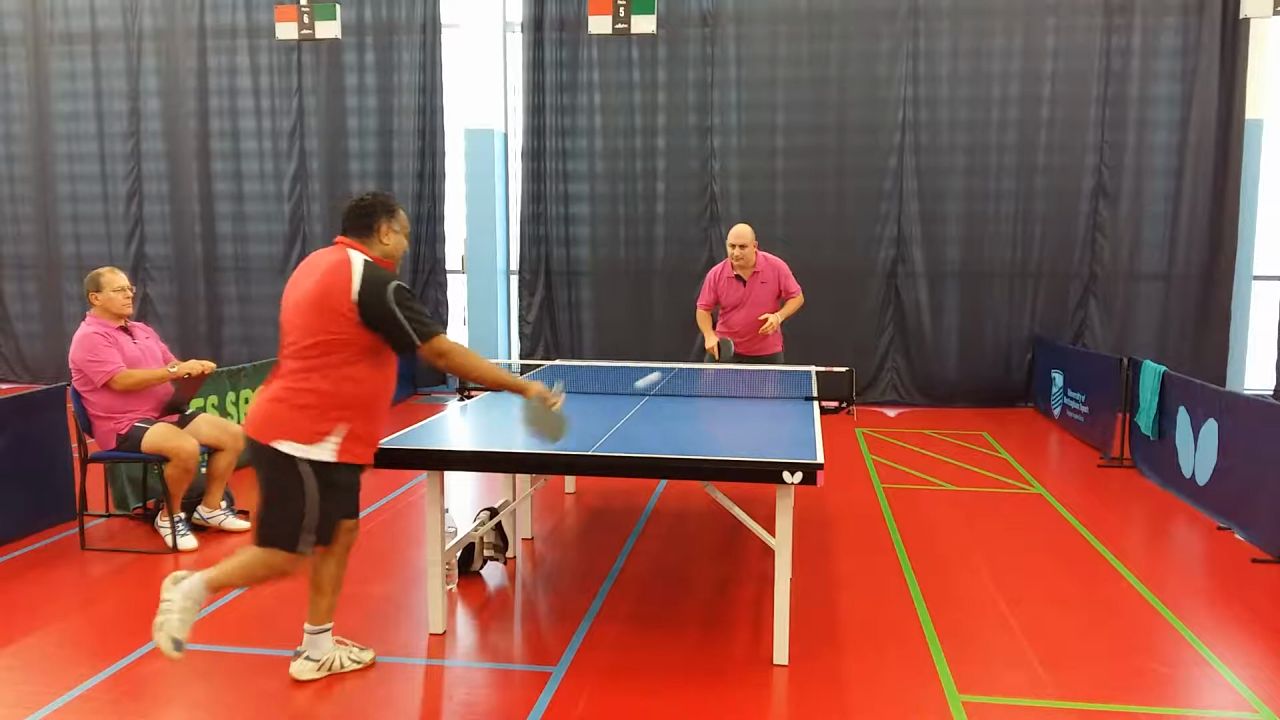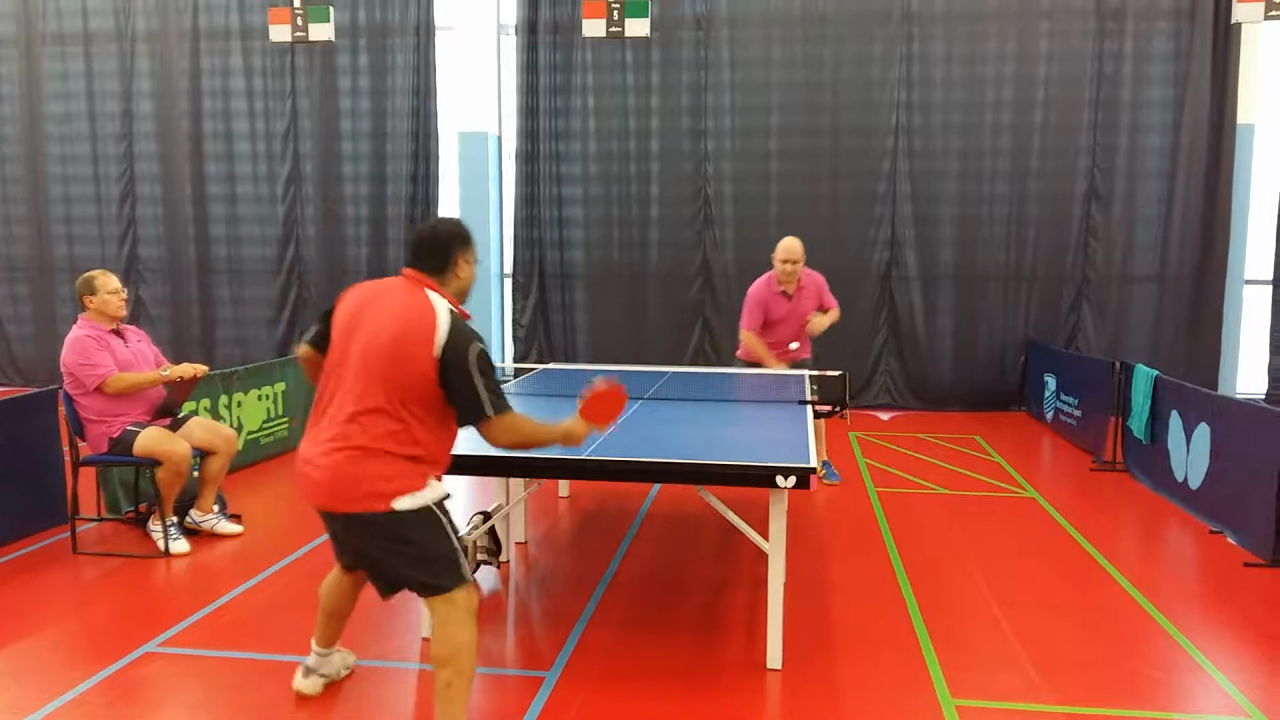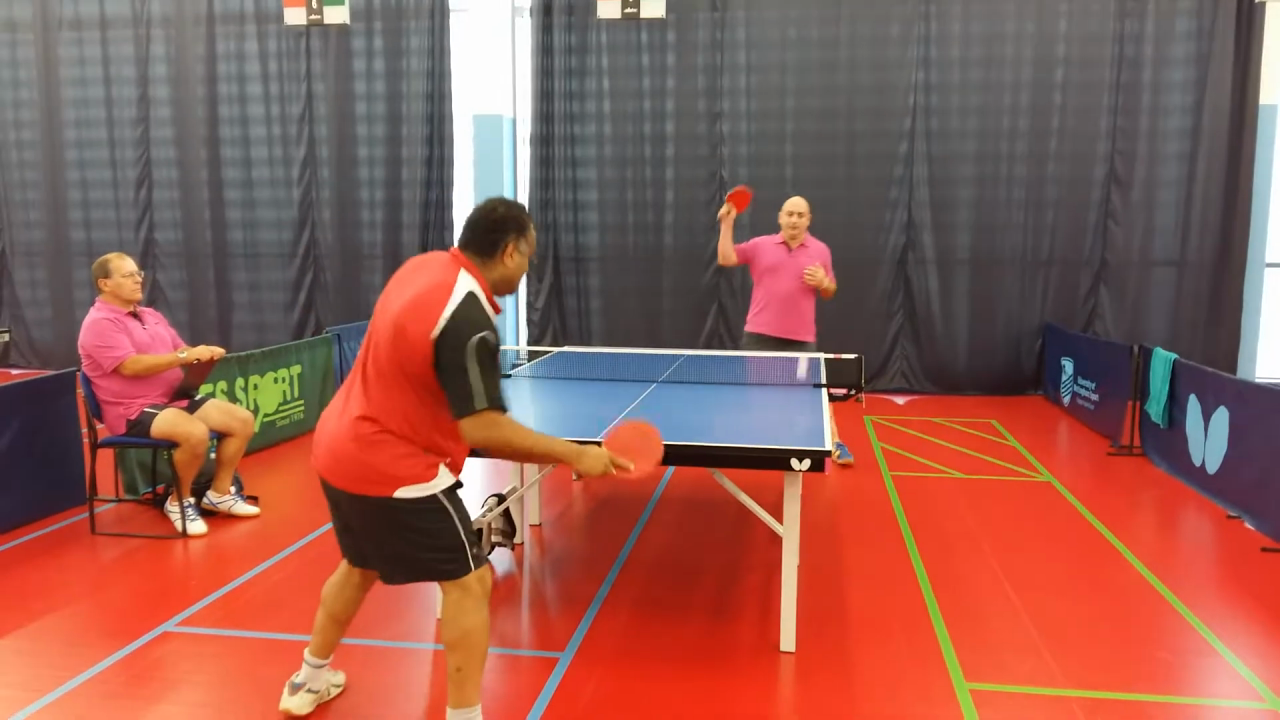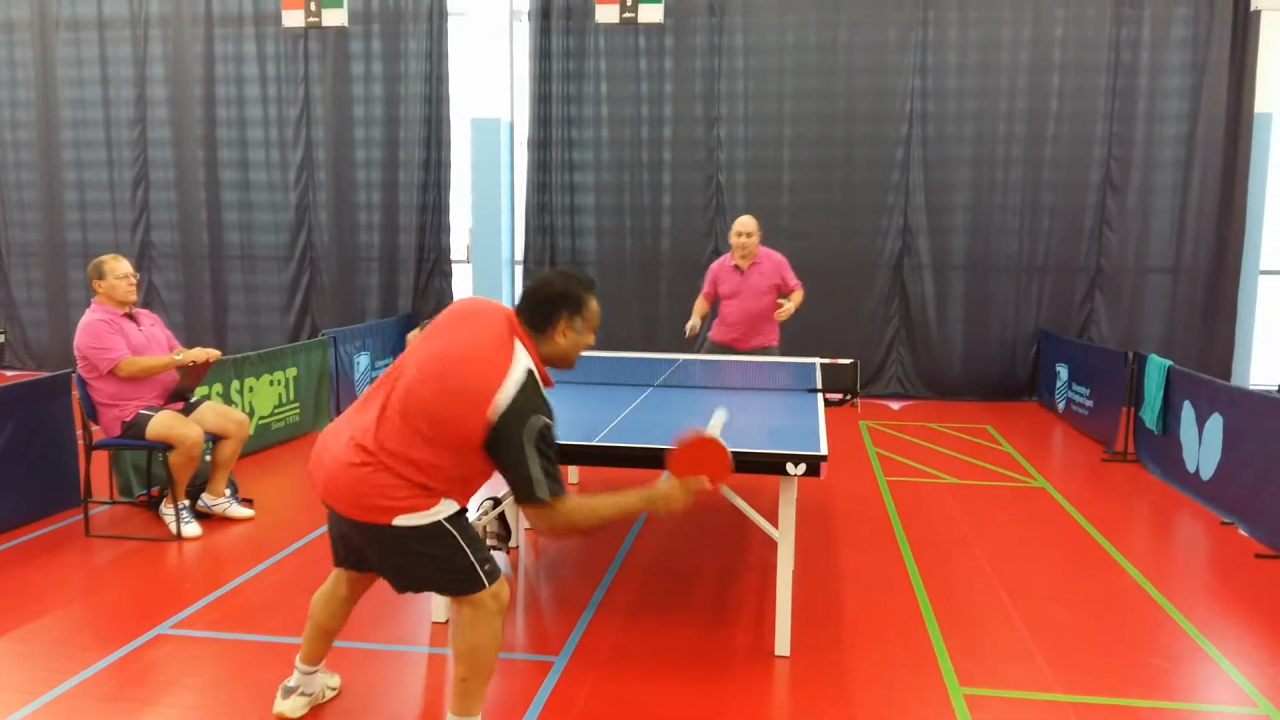
dt=0.4s
person 1, frame 1
left shoulder: (317, 264)
right shoulder: (374, 280)
right elbow: (443, 352)
right wrist: (522, 386)
left hip: (325, 436)
right hip: (301, 437)
left knee: (339, 532)
right knee: (286, 552)
left ankle: (317, 647)
right ankle: (189, 589)
person 1, frame 2
left shoulder: (355, 297)
right shoulder: (456, 336)
left elbow: (308, 355)
right elbow: (502, 431)
right wrist: (563, 432)
left hip: (321, 469)
right hip: (385, 487)
left knee: (356, 563)
right knee: (457, 600)
left ankle: (319, 662)
person 1, frame 3
left shoulder: (419, 266)
right shoulder: (471, 322)
right elbow: (484, 431)
right wrist: (575, 455)
left hip: (338, 450)
right hip: (395, 471)
left knee: (360, 566)
right knee: (470, 583)
person 1, frame 4
left shoulder: (473, 311)
right shoulder: (522, 403)
left elbow: (415, 343)
right elbow: (552, 516)
right wrist: (649, 499)
left hip: (336, 459)
right hip: (388, 495)
left knee: (353, 571)
right knee: (487, 598)
left ankle: (301, 683)
person 2, frame 1
left shoulder: (143, 330)
right shoulder: (91, 337)
left elbow: (172, 366)
right elbow: (122, 381)
left wrist: (195, 368)
right wrist: (175, 371)
left hip: (166, 413)
right hip: (126, 426)
left knee: (233, 434)
right knee: (188, 448)
left ankle: (211, 508)
right ankle: (170, 517)
person 2, frame 2
left shoulder: (135, 333)
right shoulder: (82, 341)
left elbow: (163, 369)
right elbow: (113, 384)
left wrist: (185, 371)
right wrist: (167, 374)
left hip: (158, 416)
right hip: (118, 429)
left knee: (226, 437)
right knee: (178, 452)
left ankle: (203, 512)
right ankle: (162, 520)
person 2, frame 3
left shoulder: (152, 316)
right shoulder: (100, 323)
left elbow: (180, 350)
right elbow: (130, 366)
left wrist: (202, 354)
right wrist: (185, 356)
left hip: (174, 398)
right hip: (135, 411)
left knee: (243, 420)
right knee: (196, 433)
left ankle: (219, 493)
right ankle: (179, 501)
person 2, frame 4
left shoulder: (148, 318)
right shoulder: (95, 325)
left elbow: (176, 352)
right elbow: (126, 368)
left wrist: (198, 355)
right wrist: (181, 358)
left hip: (171, 400)
right hip: (130, 413)
left knee: (238, 422)
right knee: (191, 436)
left ankle: (215, 496)
right ankle: (174, 504)
person 3, frame 1
left shoulder: (776, 267)
right shoulder: (716, 274)
left elbow: (797, 297)
right elbow: (703, 309)
left wrist: (778, 316)
right wrist: (709, 336)
left hip: (767, 351)
person 3, frame 2
left shoulder: (816, 282)
right shoulder: (759, 290)
left elbow: (833, 309)
right elbow: (747, 334)
left wrist: (825, 321)
right wrist: (772, 365)
left hip: (796, 360)
right hip: (756, 361)
left ankle: (823, 462)
person 3, frame 3
left shoulder: (820, 250)
right shoulder: (760, 245)
left elbow: (829, 292)
right elbow: (725, 259)
left wrist: (824, 282)
right wrist: (727, 225)
left hip: (801, 338)
right hip: (760, 335)
left ankle: (835, 444)
person 3, frame 4
left shoulder: (777, 262)
right shoulder: (717, 267)
left elbow: (796, 290)
right elbow: (705, 299)
left wrist: (791, 306)
right wrist: (696, 318)
left hip: (762, 345)
right hip: (722, 342)
